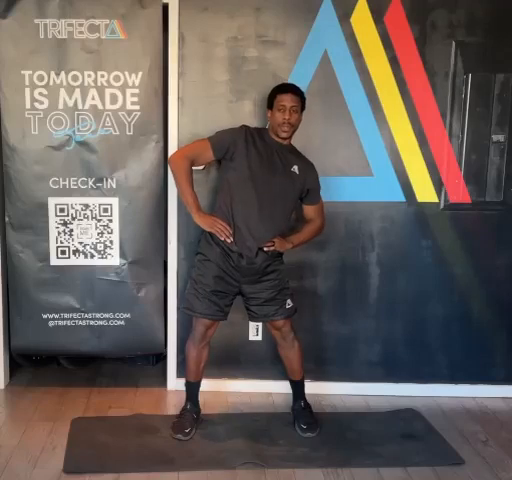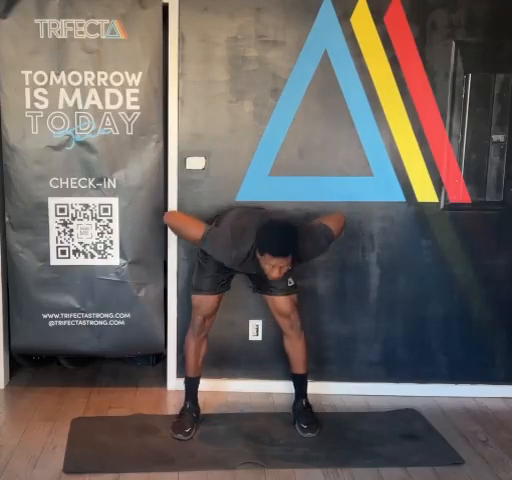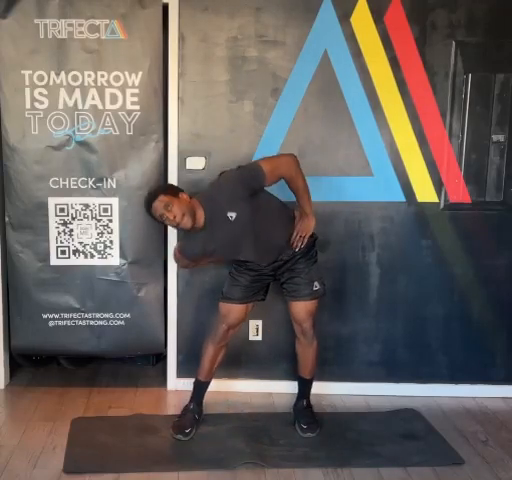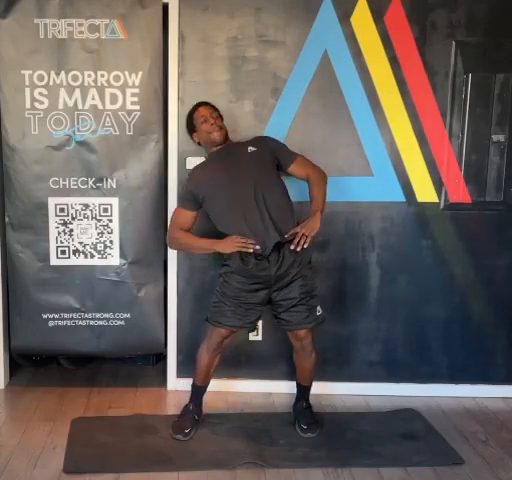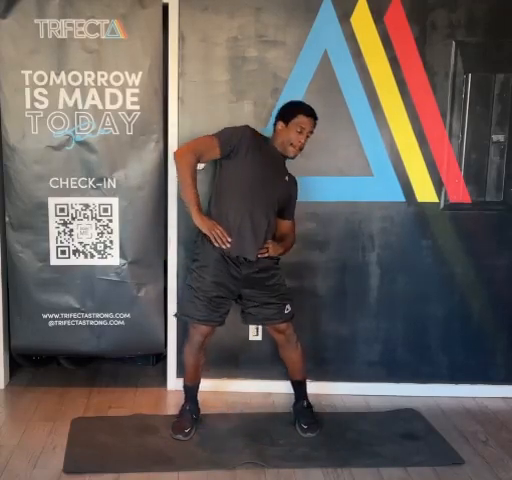
dt=1s
person 1, frame 1
left shoulder: (304, 169)
right shoulder: (240, 139)
left elbow: (316, 220)
right elbow: (180, 159)
left wrist: (289, 241)
right wrist: (198, 215)
left hip: (267, 265)
right hip: (220, 256)
left knee: (284, 332)
right knee: (202, 331)
left ankle: (300, 403)
right ankle: (191, 406)
person 1, frame 2
left shoulder: (311, 244)
right shoulder: (227, 244)
left elbow: (337, 218)
right elbow: (171, 217)
right wrist: (203, 241)
right hip: (221, 253)
left knee: (290, 320)
right knee: (201, 320)
left ankle: (301, 402)
right ankle: (190, 405)
person 1, frame 3
left shoulder: (228, 188)
right shoulder: (192, 244)
left elbow: (287, 162)
right elbow: (182, 260)
left wrist: (307, 215)
right wrist: (221, 254)
left hip: (295, 253)
right hip: (249, 264)
left knee: (304, 327)
right knee: (223, 329)
left ankle: (303, 403)
right ankle: (194, 406)
person 1, frame 4
left shoulder: (262, 146)
right shoulder: (198, 178)
left elbow: (314, 173)
right elbow: (175, 235)
left wrist: (315, 217)
right wrist: (220, 244)
left hip: (290, 259)
right hip: (243, 267)
left knee: (302, 338)
right knee: (217, 336)
left ankle: (302, 404)
right ankle: (194, 406)
person 1, frame 5
left shoulder: (288, 182)
right shoulder: (243, 139)
left elbow: (287, 233)
right elbow: (185, 154)
left wrist: (280, 246)
right wrist: (198, 215)
left hip: (261, 265)
right hip: (217, 257)
left knee: (285, 332)
right knee: (199, 334)
left ankle: (302, 404)
right ankle: (190, 407)
